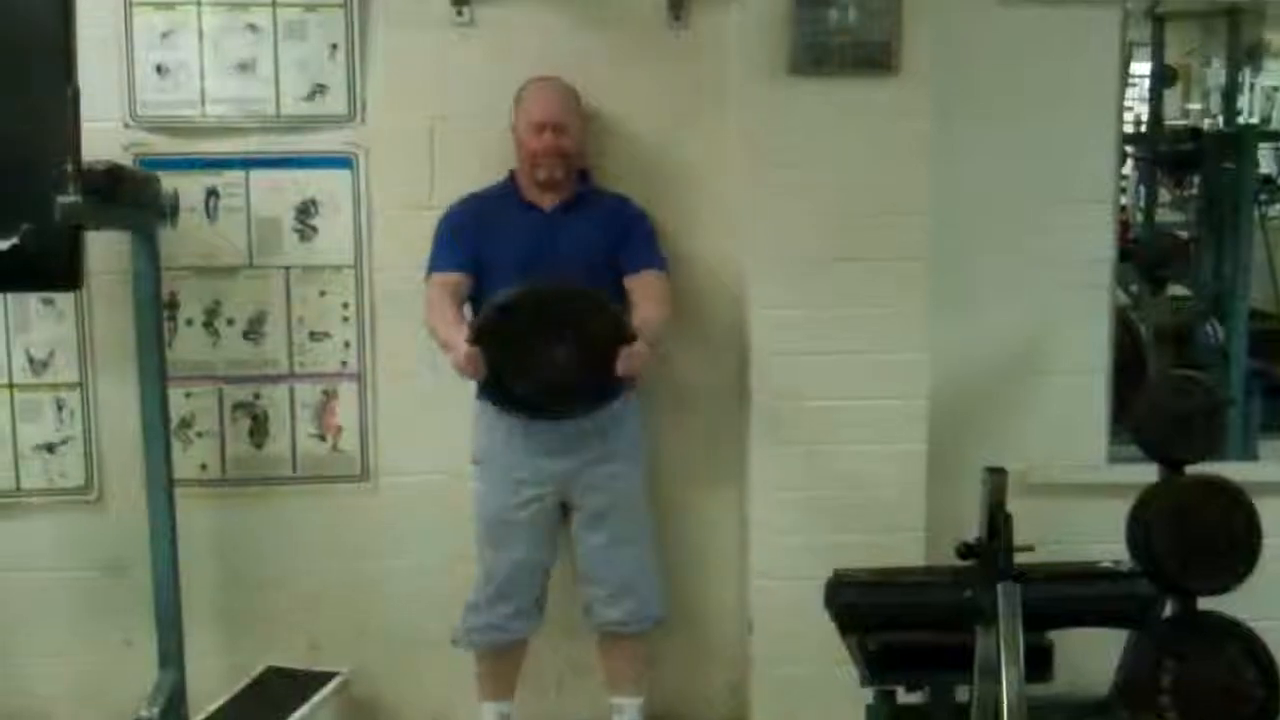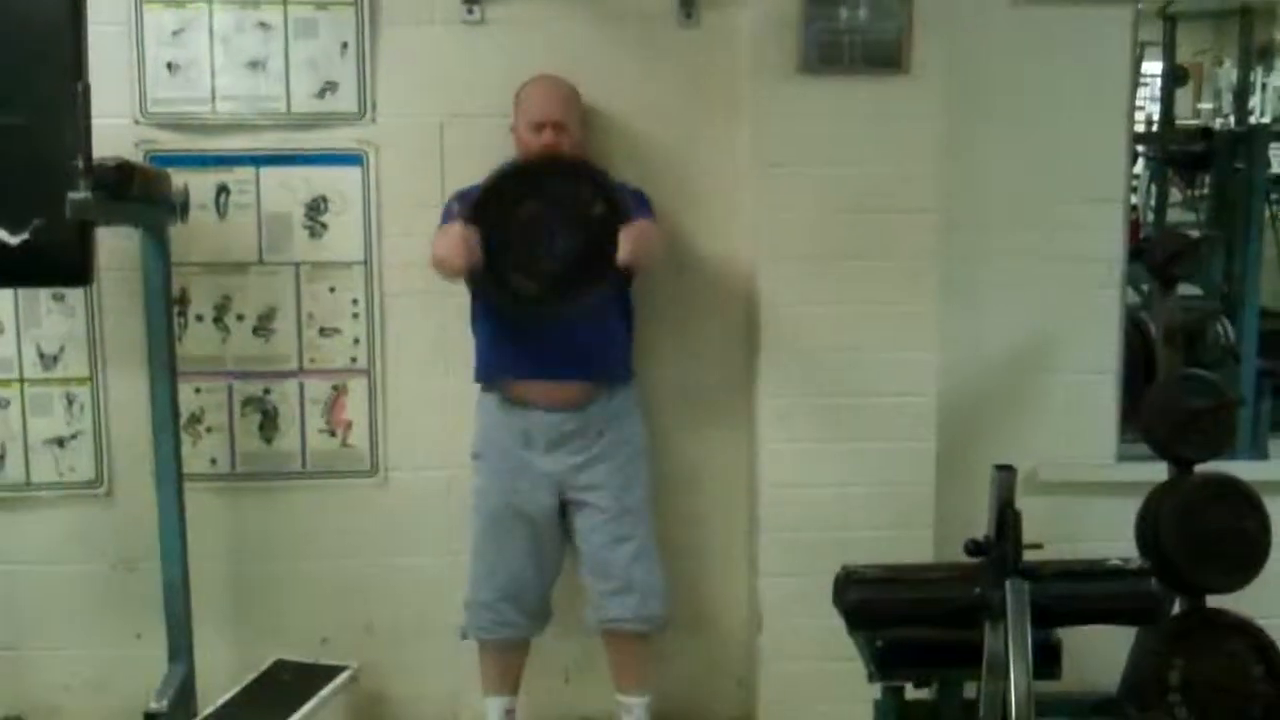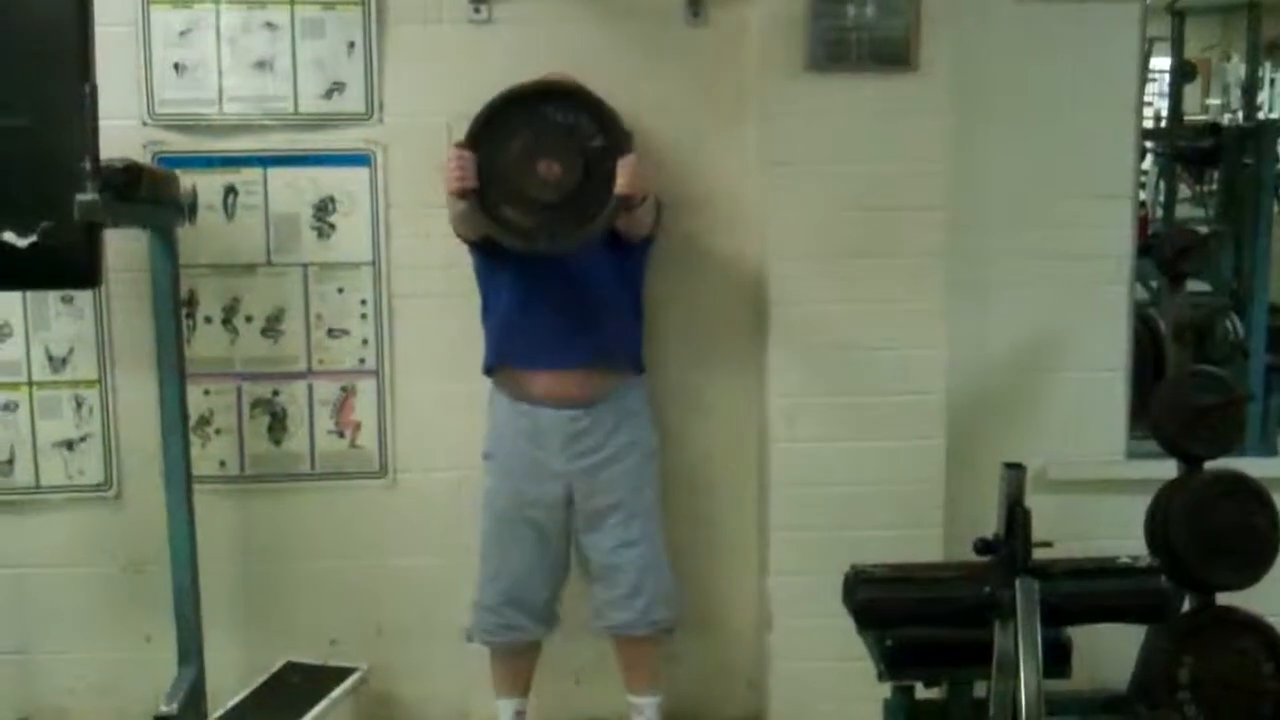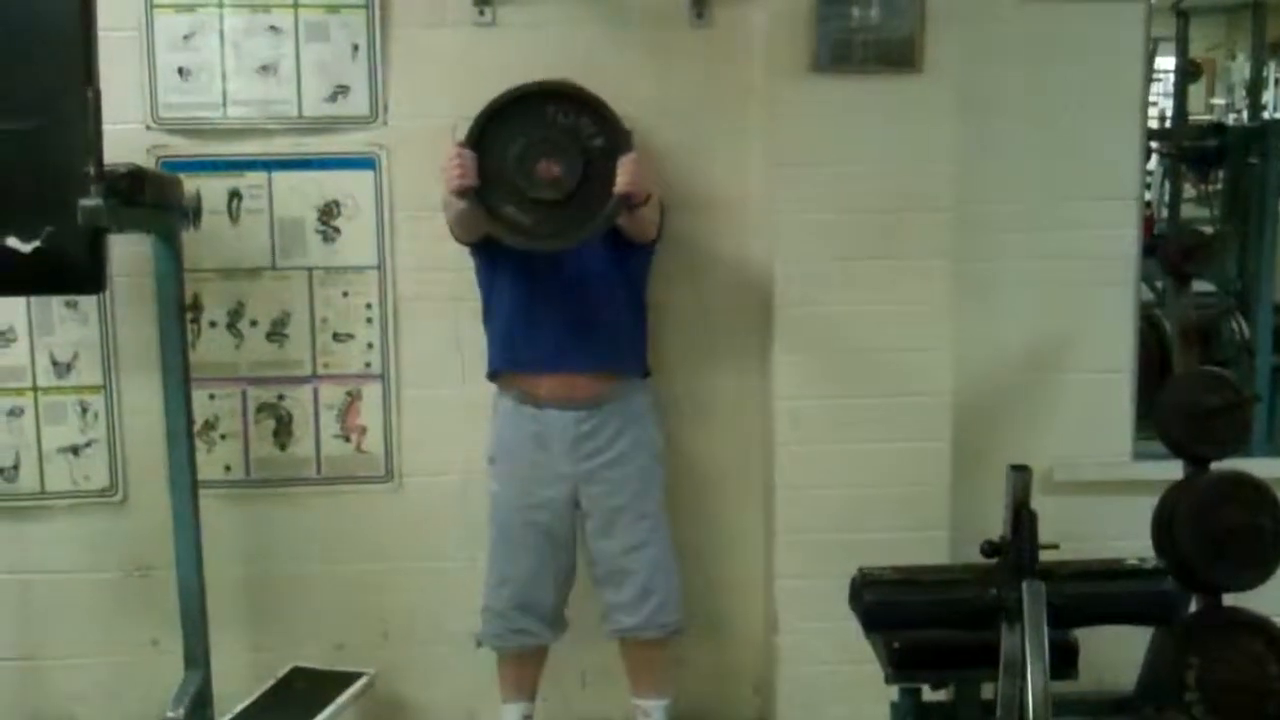
dt=0.2s
person 1, frame 1
left shoulder: (620, 217)
right shoulder: (471, 217)
left elbow: (652, 294)
right elbow: (441, 296)
left wrist: (643, 342)
right wrist: (457, 342)
left hip: (606, 429)
right hip: (511, 432)
left knee: (622, 588)
right knee: (499, 595)
person 1, frame 2
left shoulder: (618, 202)
right shoulder: (479, 204)
left elbow: (646, 238)
right elbow: (446, 250)
left wrist: (639, 246)
right wrist: (456, 246)
left hip: (605, 423)
right hip: (511, 426)
left knee: (627, 587)
right knee: (500, 590)
person 1, frame 3
left shoulder: (614, 201)
left elbow: (639, 221)
right elbow: (468, 223)
left wrist: (633, 192)
right wrist: (461, 195)
left hip: (614, 417)
right hip: (522, 420)
left knee: (635, 583)
right knee: (510, 588)
person 1, frame 4
left shoulder: (620, 213)
left elbow: (644, 224)
right elbow: (466, 225)
left wrist: (638, 196)
right wrist: (459, 196)
left hip: (618, 419)
right hip: (526, 422)
left knee: (641, 587)
right knee: (517, 592)
